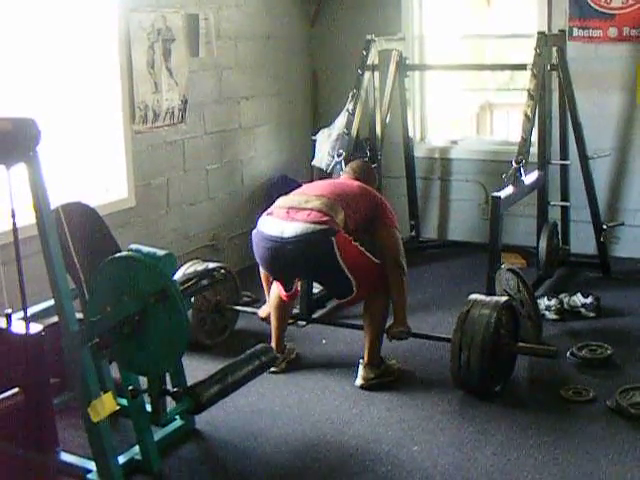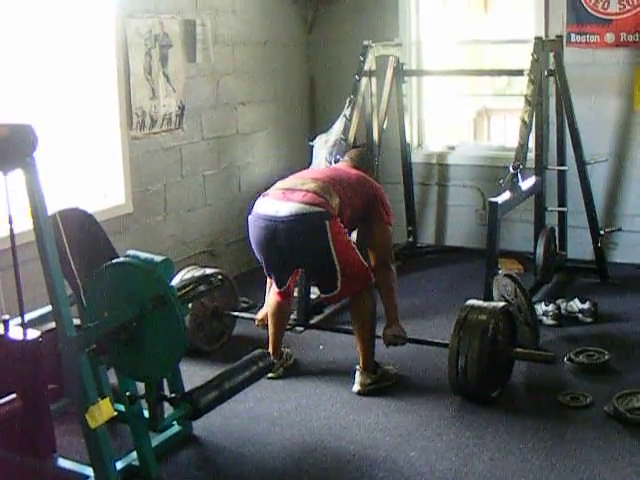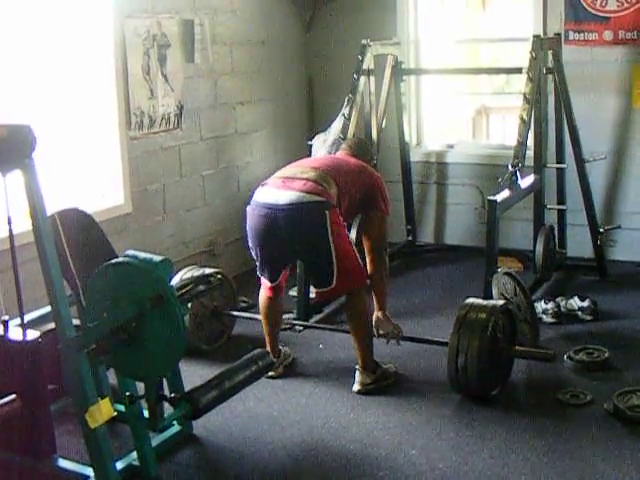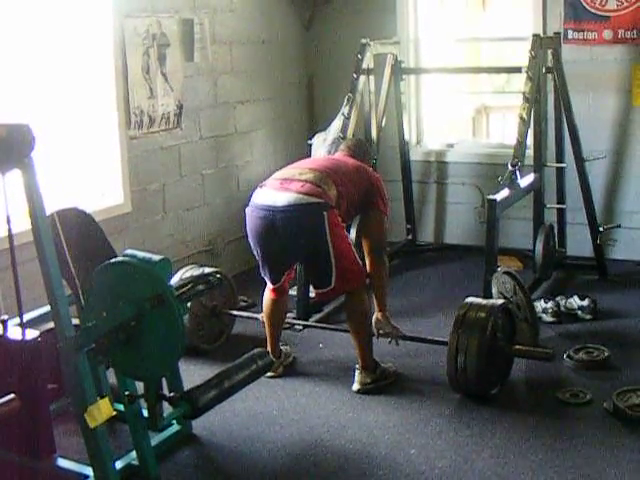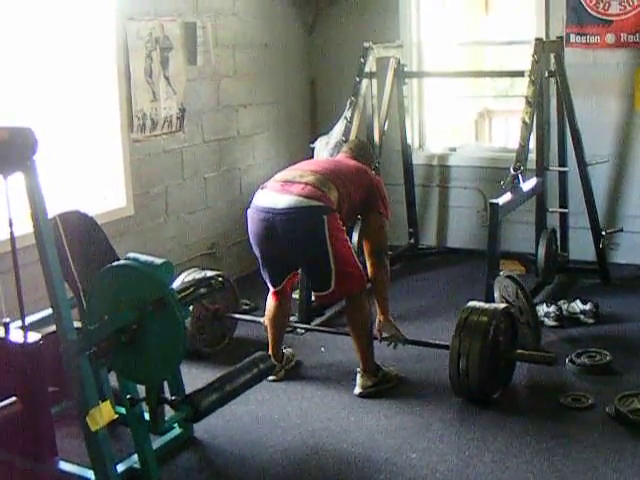
dt=0.4s
person 1, frame 1
left shoulder: (310, 188)
right shoulder: (373, 200)
right elbow: (395, 263)
left wrist: (270, 302)
right wrist: (400, 320)
left hip: (262, 237)
right hip: (313, 238)
left knee: (284, 279)
right knee: (378, 283)
left ankle: (276, 352)
right ankle: (371, 368)
person 1, frame 2
left shoulder: (310, 174)
right shoulder: (371, 189)
right elbow: (383, 261)
left wrist: (268, 303)
right wrist: (393, 321)
left hip: (260, 218)
right hip: (309, 220)
left knee: (281, 284)
right knee: (360, 288)
left ankle: (274, 358)
right ankle: (368, 373)
person 1, frame 3
left shoulder: (308, 162)
right shoulder: (370, 178)
right elbow: (376, 251)
right wrist: (381, 311)
left hip: (260, 207)
right hip: (308, 210)
left knee: (271, 282)
right knee: (355, 286)
left ankle: (273, 358)
right ankle: (368, 372)
person 1, frame 4
left shoulder: (307, 164)
right shoulder: (369, 178)
right elbow: (375, 252)
right wrist: (382, 313)
left hip: (258, 209)
right hip: (306, 211)
left knee: (275, 282)
right knee: (354, 286)
left ankle: (273, 357)
right ankle: (368, 371)
person 1, frame 5
left shoulder: (308, 166)
right shoulder: (369, 181)
right elbow: (376, 255)
right wrist: (384, 316)
left hip: (259, 211)
right hip: (307, 214)
left knee: (278, 286)
right knee: (354, 290)
left ankle: (275, 361)
right ankle: (369, 375)
